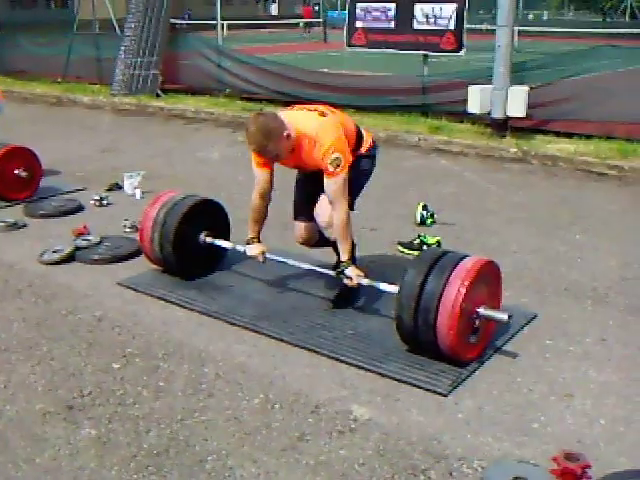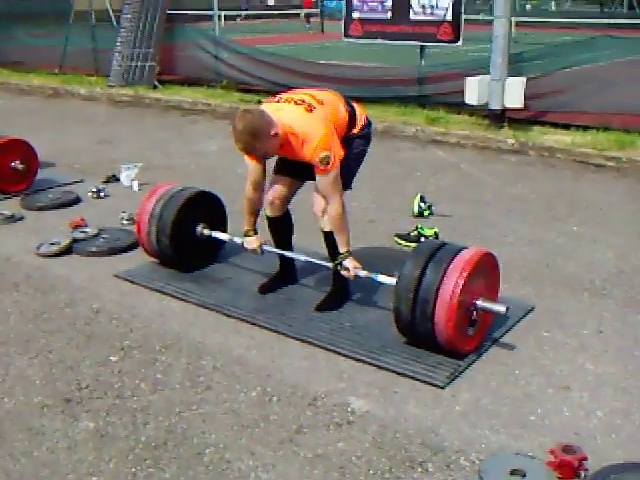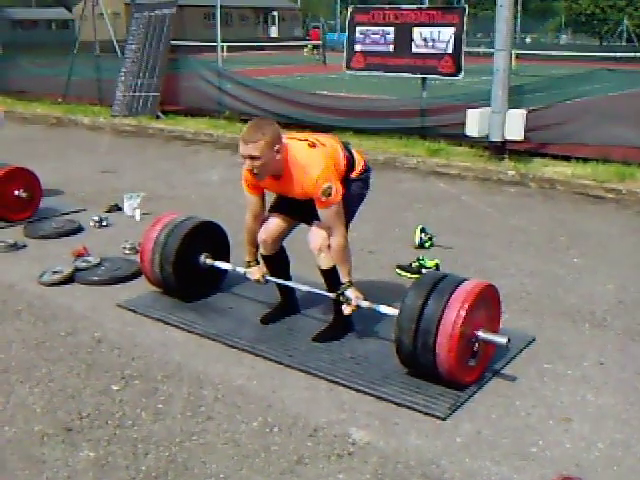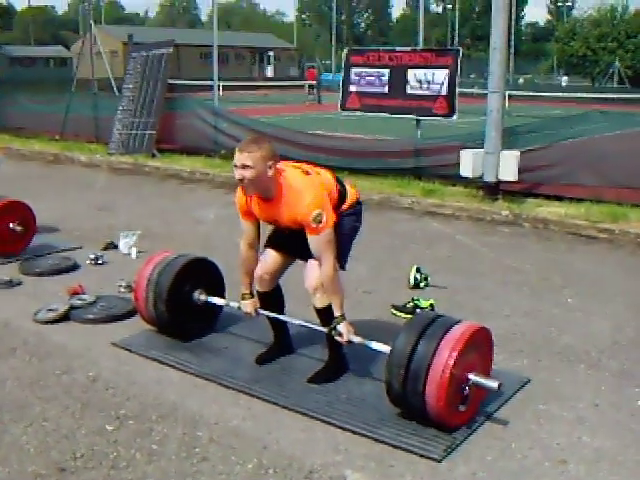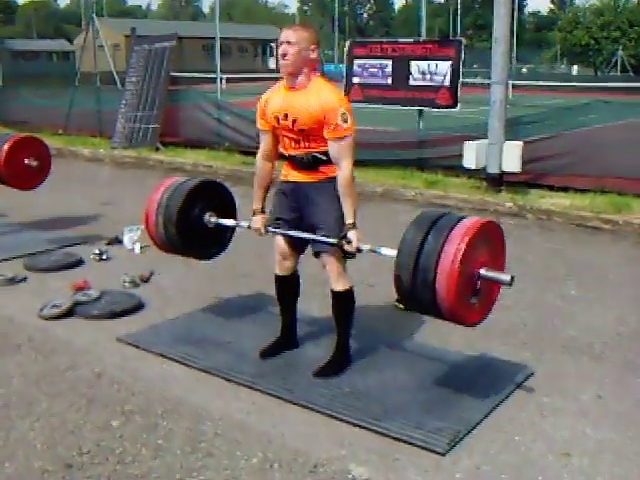
dt=1s
person 1, frame 1
left shoulder: (325, 140)
right shoulder: (266, 139)
left elbow: (338, 207)
right elbow: (261, 194)
left wrist: (347, 263)
right wrist: (253, 239)
left hip: (357, 154)
right hip: (313, 165)
left knee: (324, 218)
right knee: (304, 234)
right ankle: (344, 247)
person 1, frame 2
left shoulder: (315, 137)
right shoulder: (256, 130)
left elbow: (334, 202)
right elbow: (254, 186)
left wrist: (345, 255)
right wrist: (250, 232)
left hip: (351, 131)
left knee: (321, 207)
right knee: (274, 199)
left ankle: (340, 284)
right ankle: (286, 270)
person 1, frame 3
left shoulder: (314, 170)
right shoulder: (252, 168)
left elbow: (337, 233)
right elbow: (254, 216)
left wrist: (347, 285)
right wrist: (252, 262)
left hip: (350, 177)
left knee: (318, 242)
right knee: (267, 237)
left ankle: (342, 316)
right ankle: (288, 301)
person 1, frame 4
left shoulder: (306, 197)
right shoulder: (245, 194)
left elbow: (327, 262)
right elbow: (249, 245)
left wrist: (339, 318)
right wrist: (246, 294)
left hip: (341, 212)
left knee: (314, 283)
right knee: (263, 274)
left ankle: (337, 359)
right ankle: (282, 341)
person 1, frame 5
left shoulder: (329, 100)
right shoulder: (269, 100)
left elbow: (344, 166)
right elbow: (265, 157)
left wrist: (350, 224)
right wrist: (258, 209)
left hip: (327, 185)
right hip: (290, 184)
left knee: (334, 266)
right knee: (283, 259)
left ankle: (342, 351)
right ankle: (287, 335)
